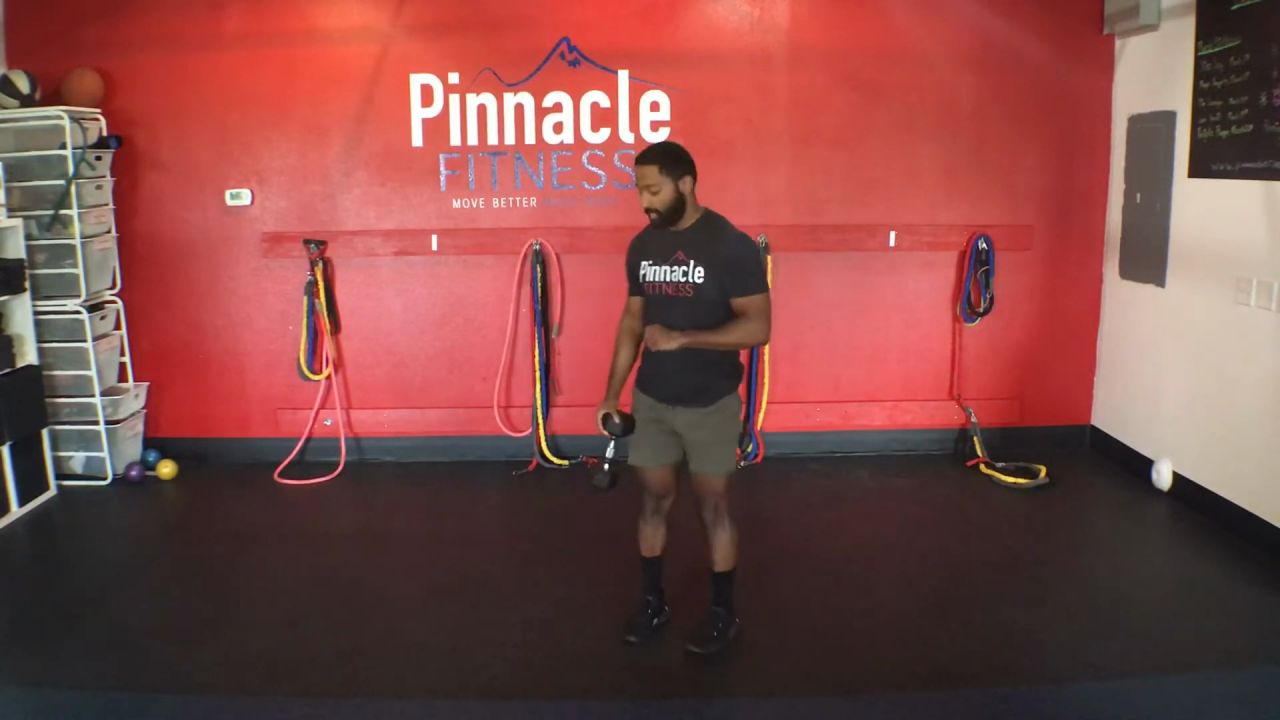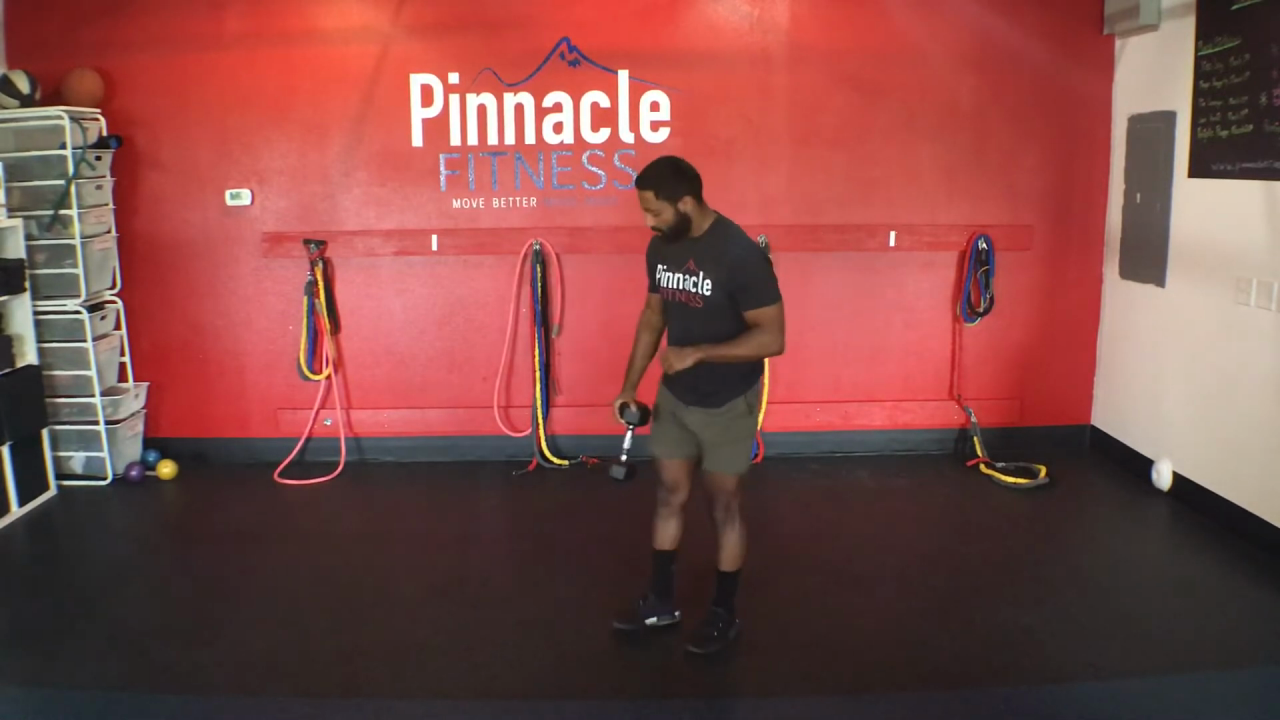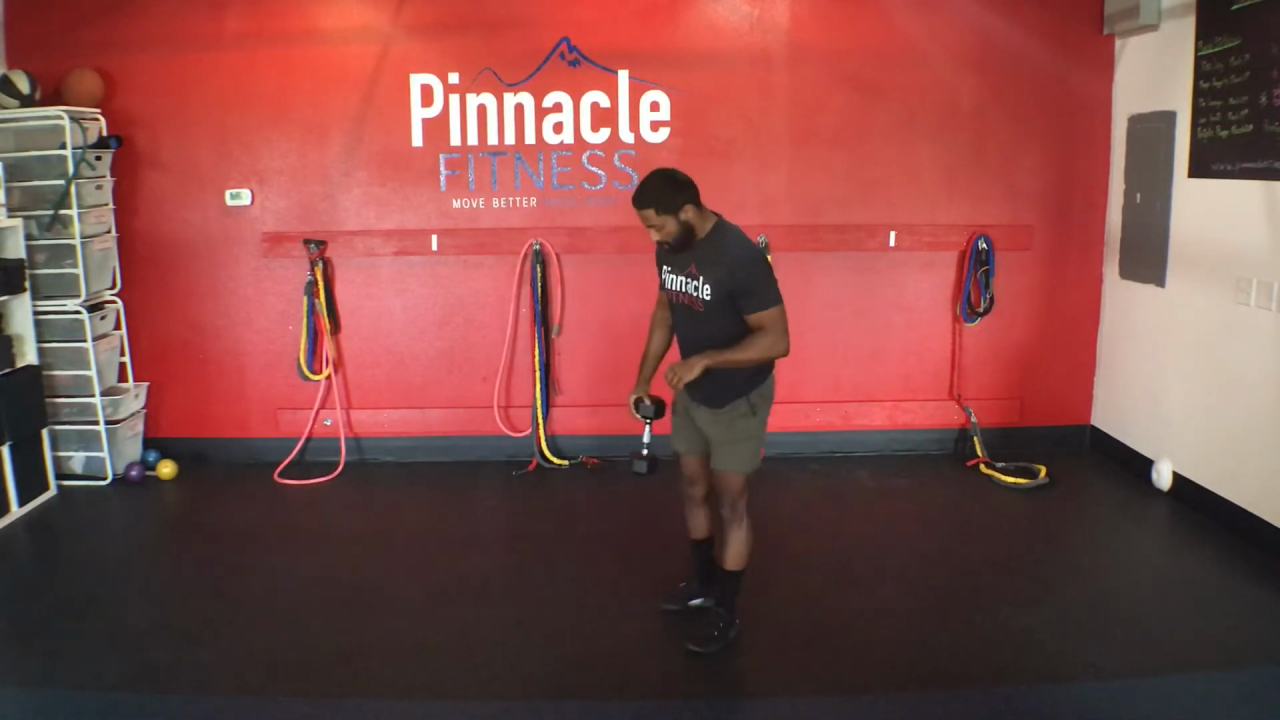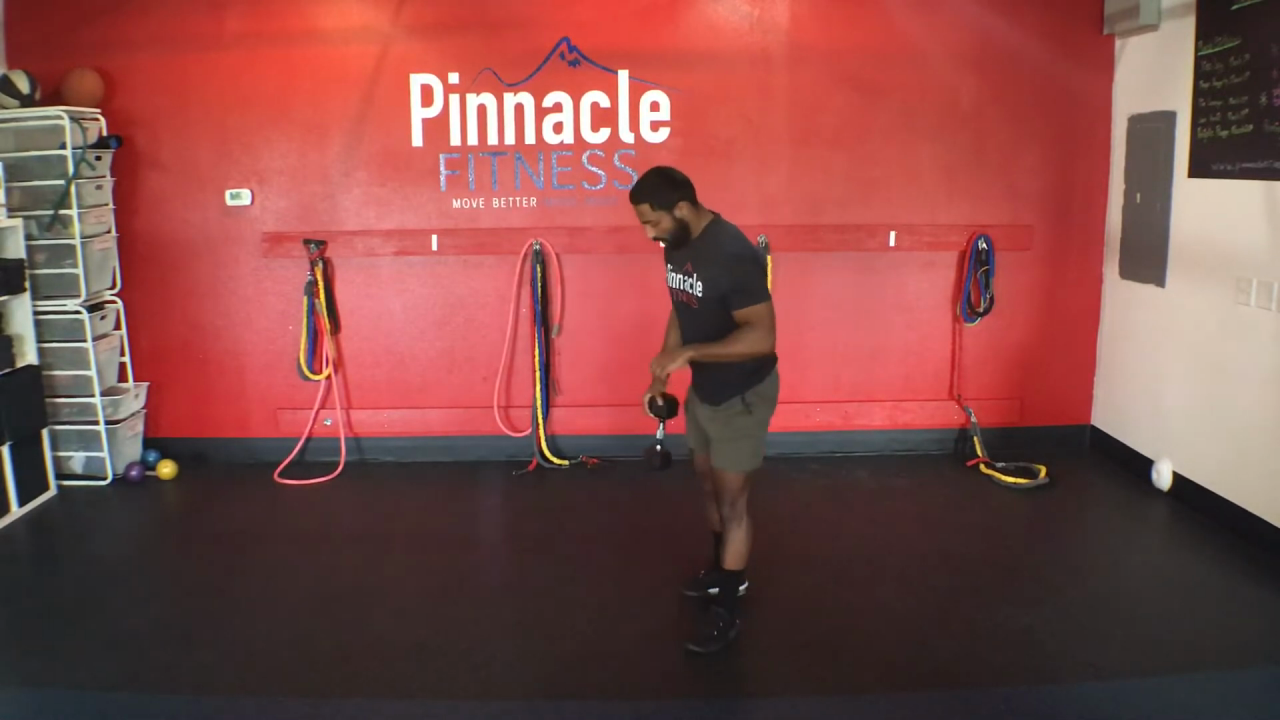
dt=0.2s
person 1, frame 1
left shoulder: (731, 246)
right shoulder: (642, 245)
left elbow: (758, 328)
right elbow: (632, 319)
left wrist: (682, 337)
right wrist: (612, 394)
left hip: (712, 402)
right hip: (652, 398)
left knee: (712, 507)
right knee: (655, 501)
left ankle: (723, 612)
right ankle: (653, 601)
person 1, frame 2
left shoulder: (741, 255)
right shoulder: (660, 247)
left elbow: (772, 337)
left wrist: (698, 352)
right wrist: (630, 385)
left hip: (728, 403)
right hip: (674, 396)
left knee: (724, 506)
right knee: (670, 495)
left ankle: (724, 612)
right ankle: (660, 600)
person 1, frame 3
left shoulder: (741, 258)
right shoulder: (670, 248)
left elbow: (776, 340)
left wrist: (705, 360)
right wrist: (644, 378)
left hip: (738, 400)
right hip: (691, 394)
left knee: (730, 504)
right knee: (693, 489)
left ankle: (725, 612)
right ankle: (703, 581)
person 1, frame 4
left shoulder: (733, 255)
right shoulder: (677, 246)
left elbow: (762, 337)
left wrist: (688, 352)
right wrist: (659, 375)
left hip: (742, 396)
right hip: (703, 390)
left knee: (731, 502)
right knee: (708, 485)
left ankle: (726, 612)
right ankle: (725, 571)
